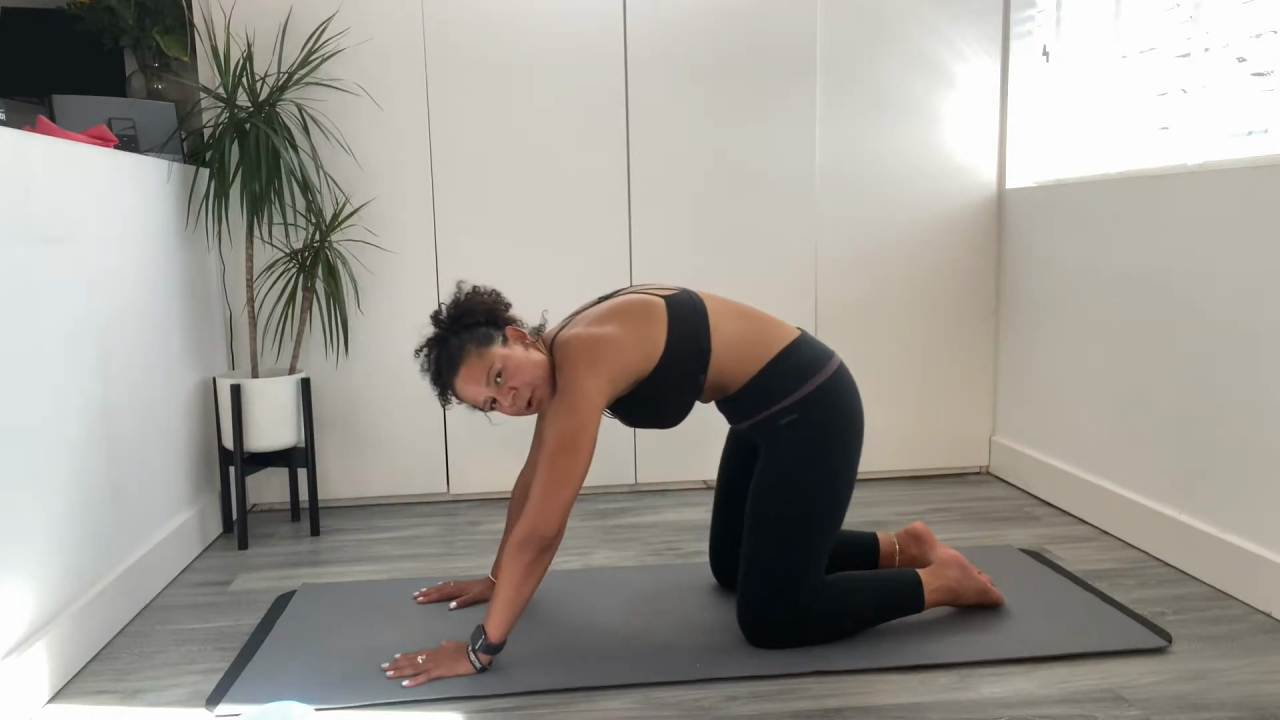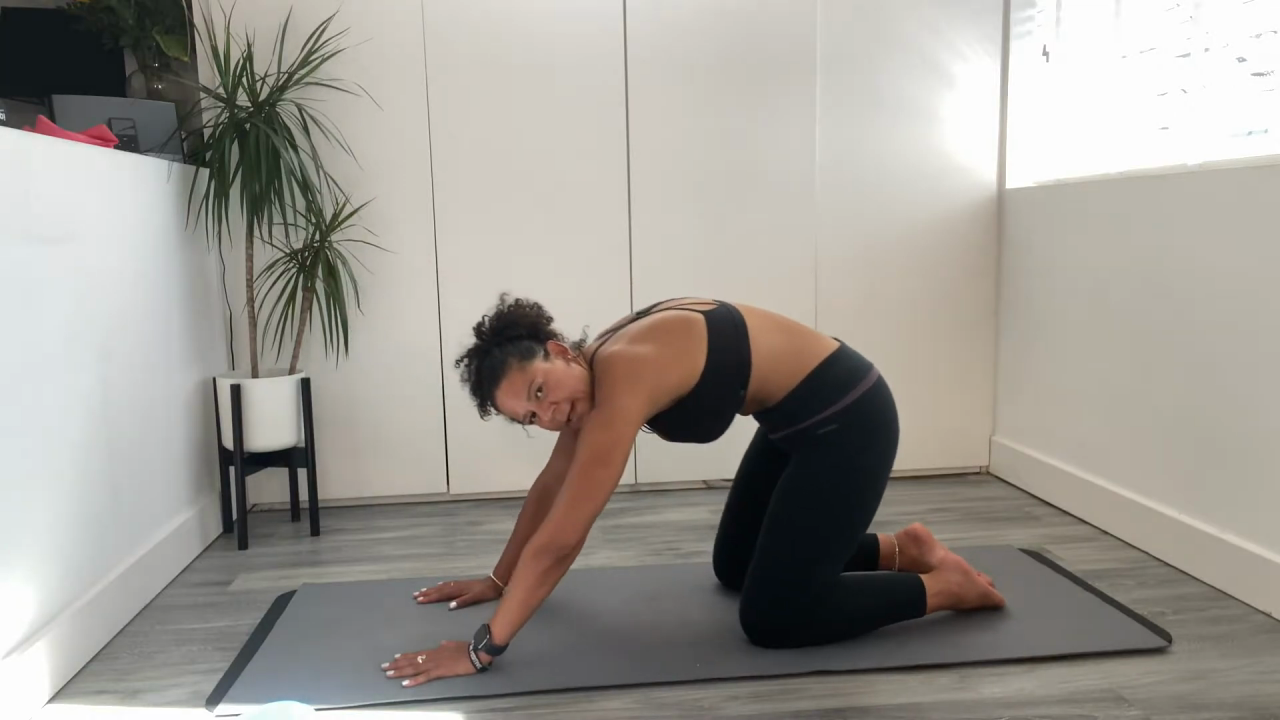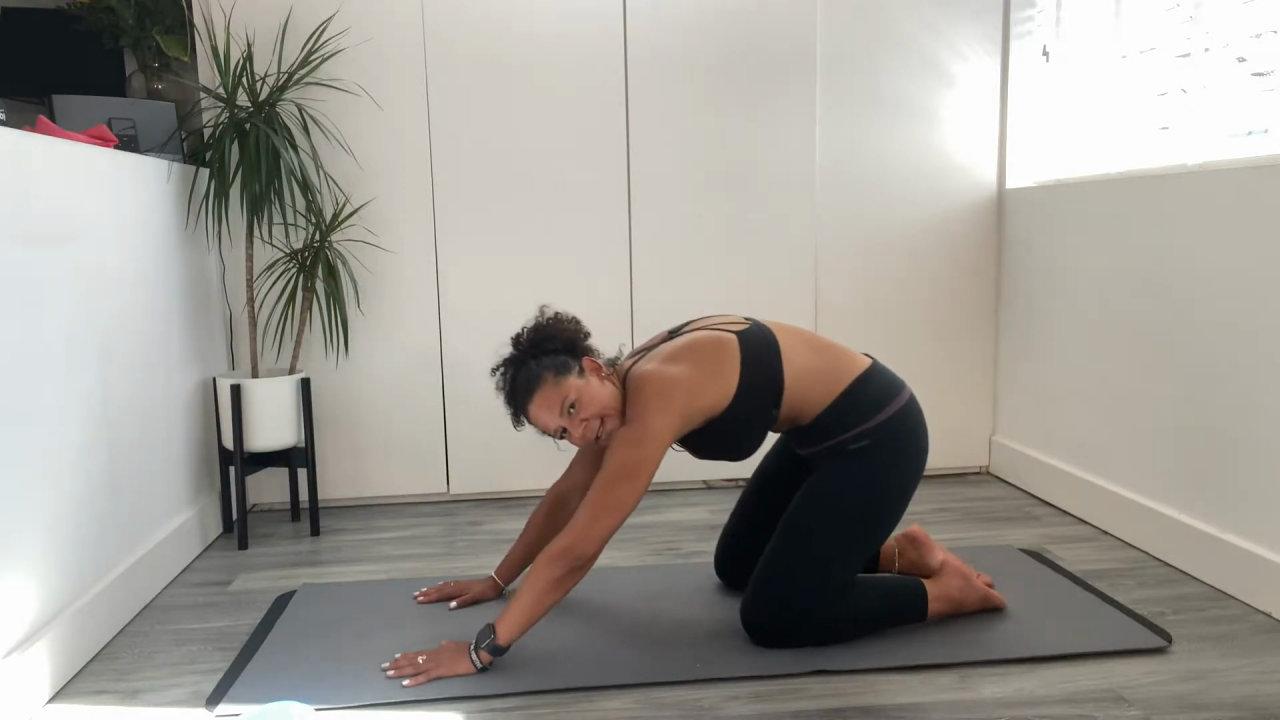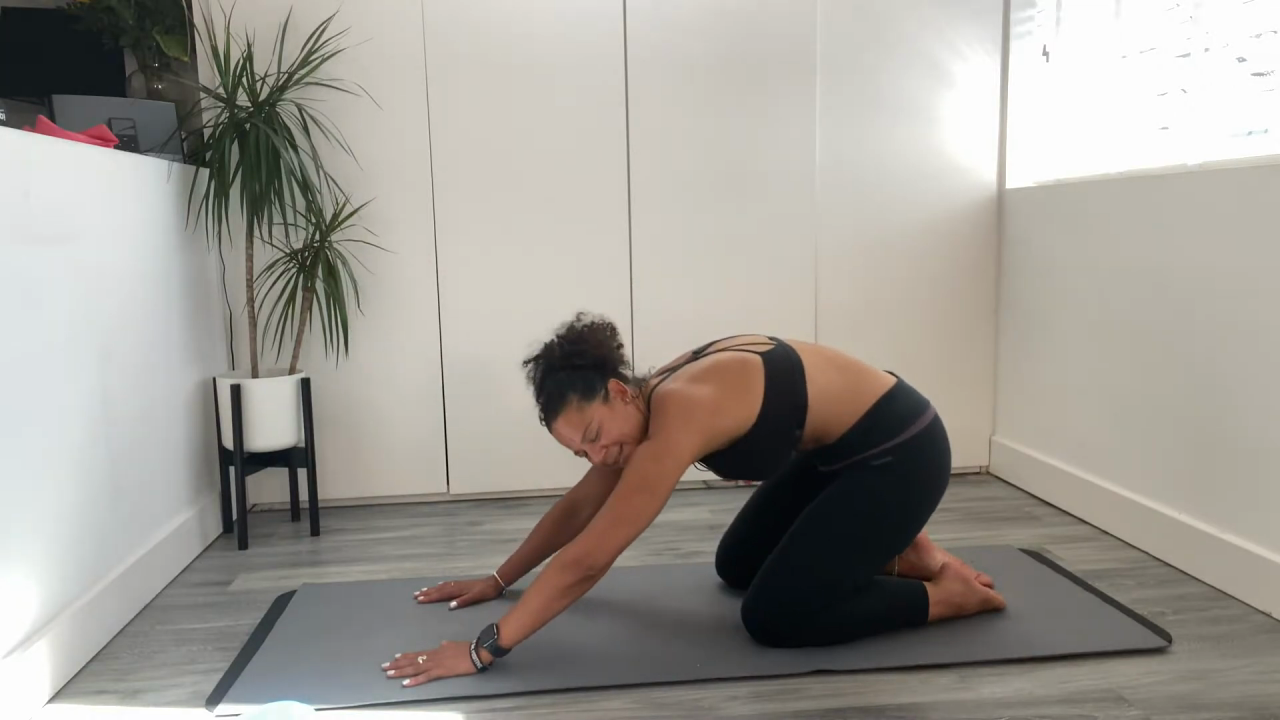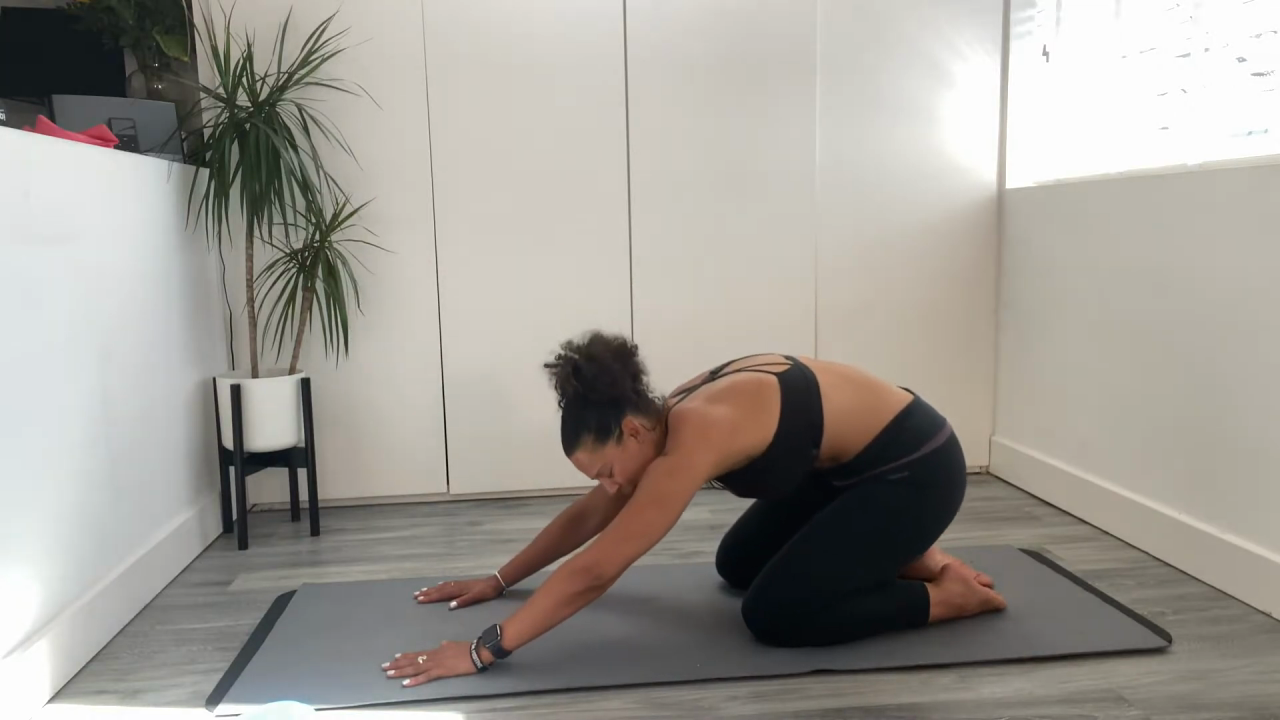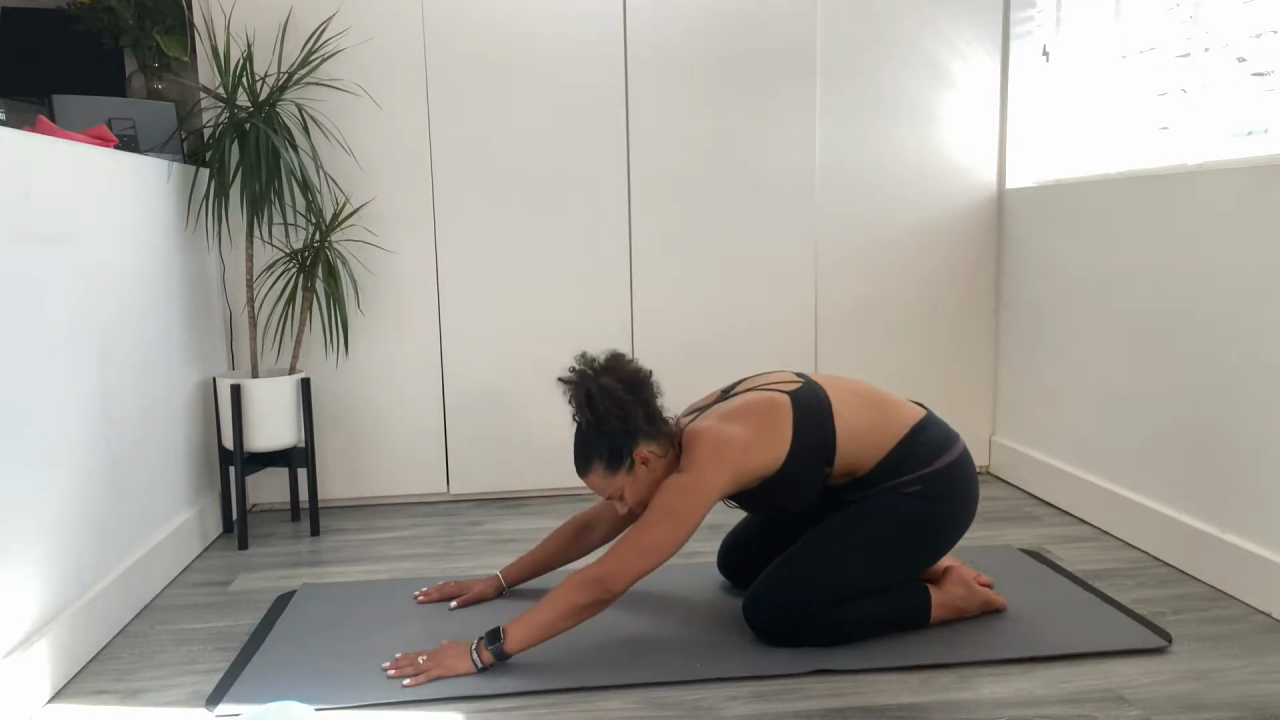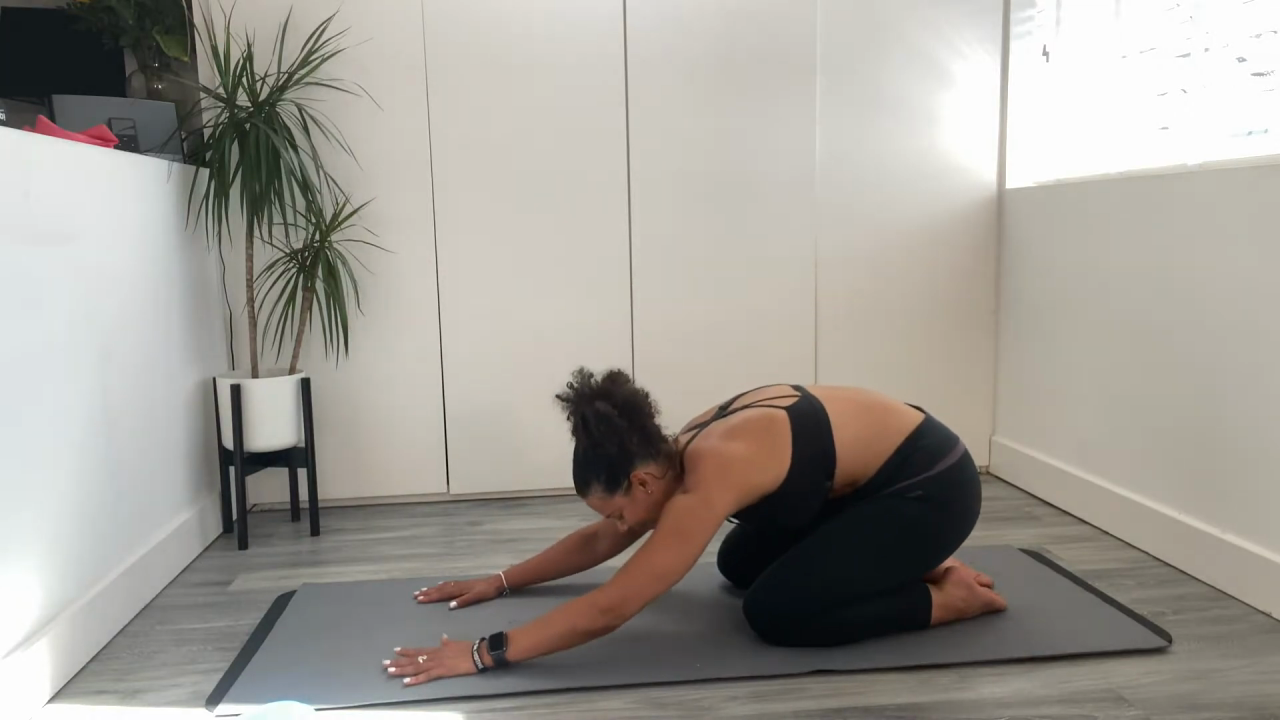
dt=0.3s
person 1, frame 1
left shoulder: (584, 359)
right shoulder: (560, 354)
left elbow: (541, 529)
right elbow: (532, 481)
left wrist: (480, 648)
right wrist: (496, 579)
left hip: (811, 408)
right hip: (767, 409)
left knee: (770, 618)
right knee: (732, 568)
left ankle: (939, 580)
right ankle: (899, 546)
person 1, frame 2
left shoulder: (623, 379)
right shoulder: (596, 371)
left elbow: (560, 540)
right elbow: (550, 488)
left wrist: (482, 649)
right wrist: (498, 580)
left hip: (848, 419)
right hip: (797, 419)
left knee: (772, 618)
right knee: (734, 569)
left ankle: (945, 586)
right ankle: (900, 548)
person 1, frame 3
left shoulder: (656, 396)
right shoulder: (623, 384)
left elbow: (576, 549)
right elbow: (566, 496)
left wrist: (484, 648)
right wrist: (497, 581)
left hip: (878, 435)
right hip: (820, 432)
left knee: (773, 617)
right knee: (736, 568)
left ankle: (946, 590)
right ankle: (900, 551)
person 1, frame 4
left shoulder: (679, 417)
right shoulder: (651, 401)
left elbow: (587, 561)
right elbow: (579, 505)
left wrist: (483, 649)
right wrist: (498, 580)
left hip: (902, 454)
right hip: (841, 448)
left knee: (773, 616)
right knee: (738, 567)
left ankle: (947, 594)
right ankle: (900, 552)
person 1, frame 5
left shoulder: (694, 438)
right shoulder: (667, 416)
left elbow: (594, 571)
right elbow: (587, 516)
left wrist: (483, 650)
right wrist: (500, 579)
left hip: (917, 469)
right hip: (854, 459)
left knee: (774, 614)
right knee: (738, 564)
left ankle: (945, 594)
right ankle: (903, 554)
person 1, frame 6
left shoulder: (706, 459)
right shoulder: (681, 436)
left elbow: (602, 585)
right elbow: (594, 525)
left wrist: (484, 650)
right wrist: (500, 580)
left hip: (930, 482)
right hip: (868, 470)
left knee: (775, 612)
right knee: (740, 564)
left ankle: (945, 595)
right ankle: (905, 559)
person 1, frame 7
left shoulder: (707, 480)
right shoulder: (682, 453)
left elbow: (608, 609)
right elbow: (599, 542)
left wrist: (484, 653)
right wrist: (501, 581)
left hip: (932, 486)
right hip: (875, 474)
left knee: (776, 612)
right knee: (741, 564)
left ankle: (948, 596)
right ankle: (908, 558)
